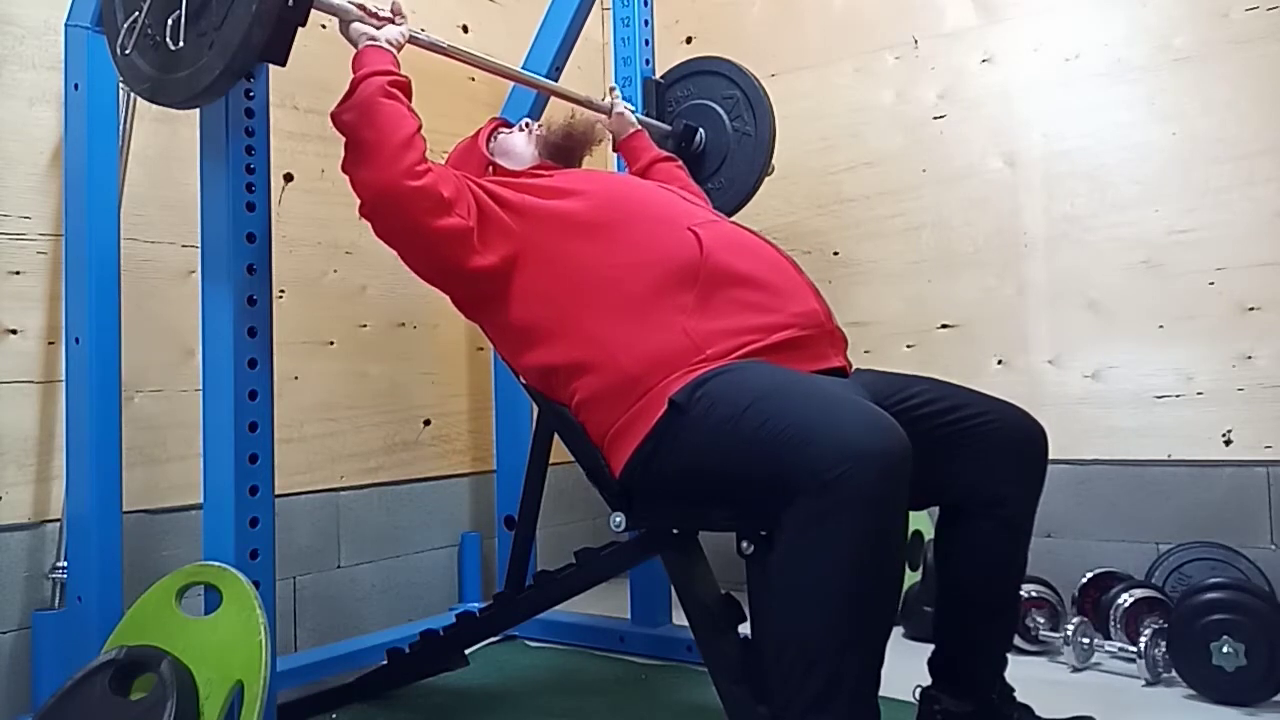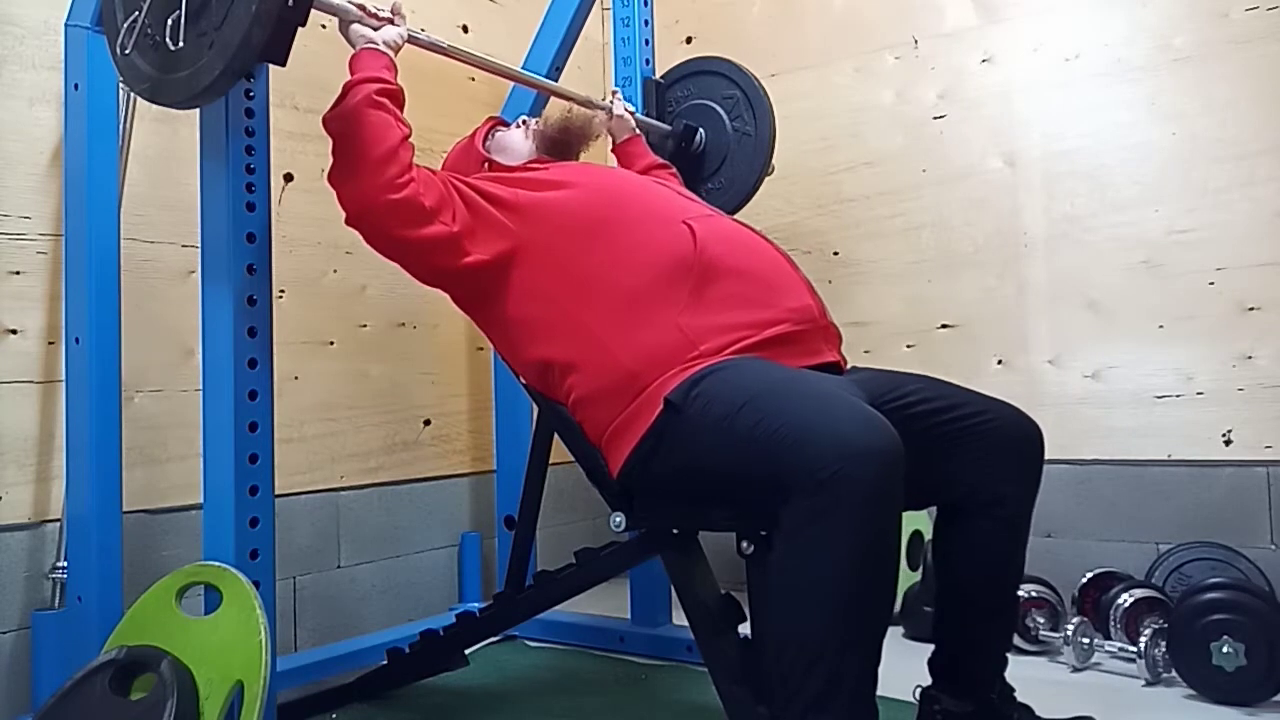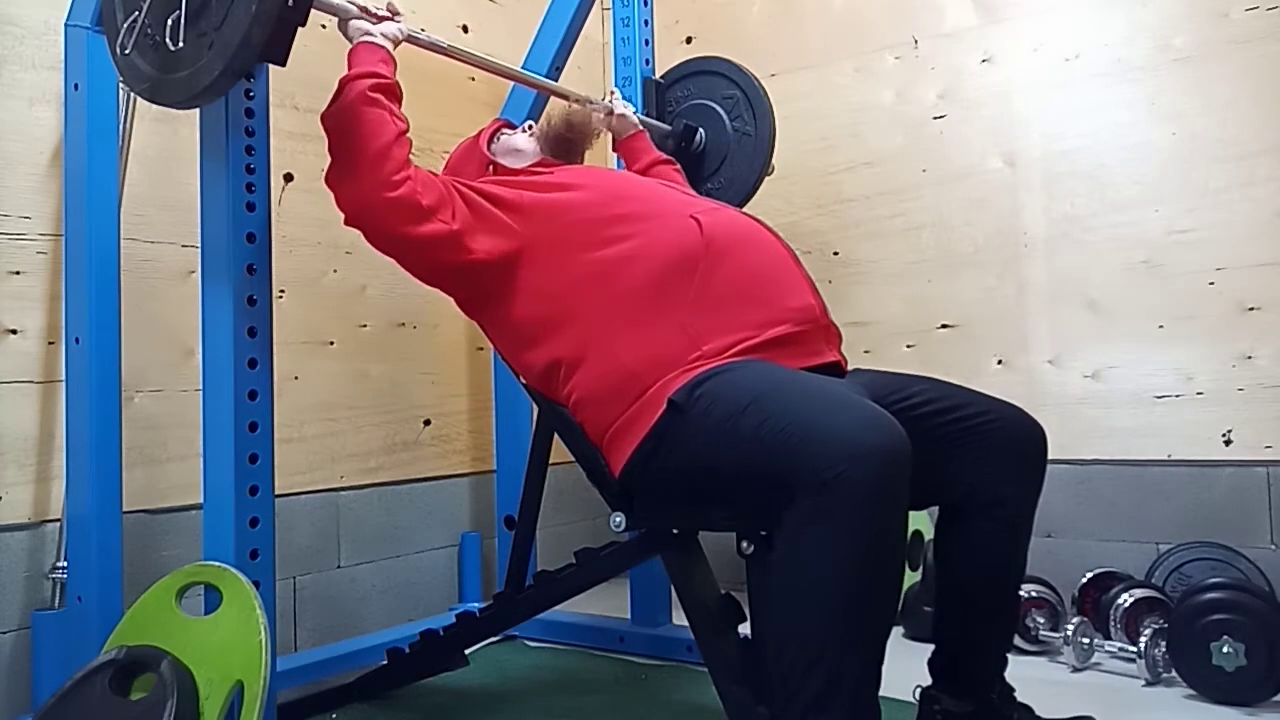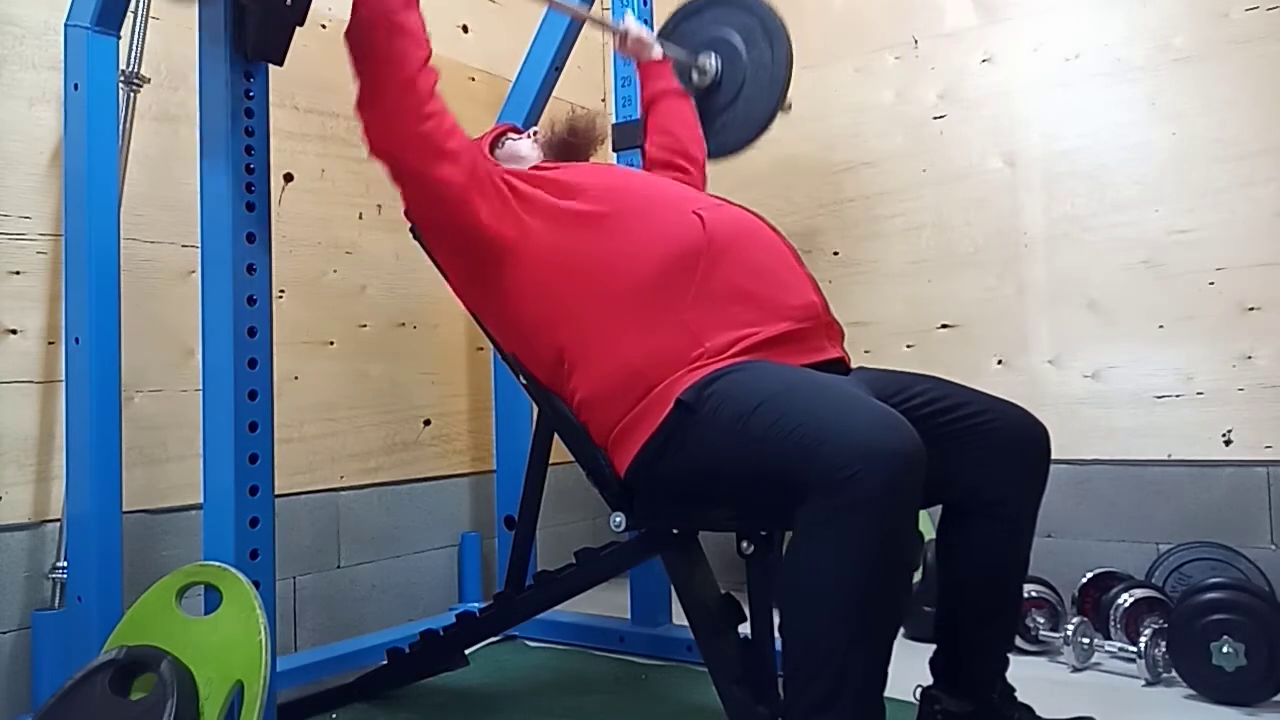
dt=0.5s
person 1, frame 1
left shoulder: (593, 198)
right shoulder: (485, 215)
left elbow: (686, 214)
right elbow: (394, 181)
left wrist: (634, 139)
left hip: (796, 373)
right hip: (683, 396)
left knee: (1005, 442)
right knee: (860, 454)
person 1, frame 2
left shoulder: (585, 195)
right shoulder: (482, 210)
left elbow: (671, 221)
right elbow: (384, 192)
left wrist: (631, 142)
right wrist: (373, 63)
left hip: (792, 368)
right hip: (681, 393)
left knee: (1000, 440)
right knee: (852, 453)
person 1, frame 3
left shoulder: (591, 196)
right shoulder: (480, 215)
left elbow: (674, 217)
right elbow: (381, 191)
left wrist: (634, 140)
left hip: (795, 373)
right hip: (682, 396)
left knee: (1004, 441)
right knee: (861, 452)
person 1, frame 4
left shoulder: (596, 197)
right shoulder: (486, 209)
left elbow: (678, 168)
right elbow: (406, 123)
left wrist: (654, 65)
left hip: (796, 368)
right hip: (686, 396)
left knee: (1006, 441)
right knee: (873, 454)
